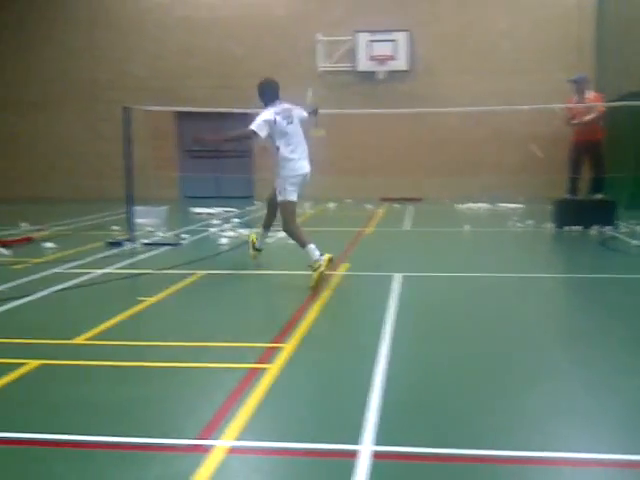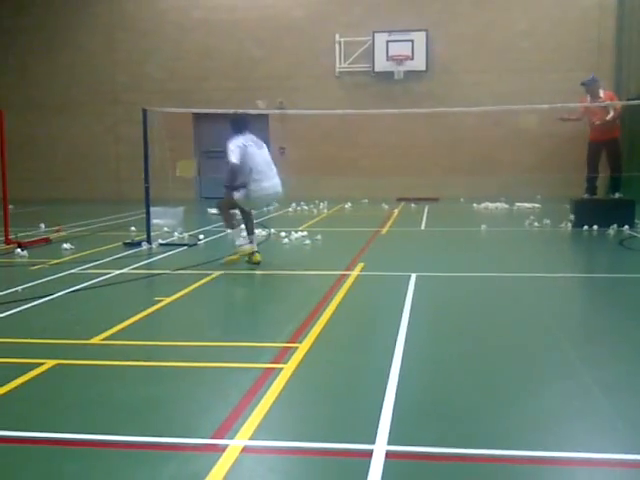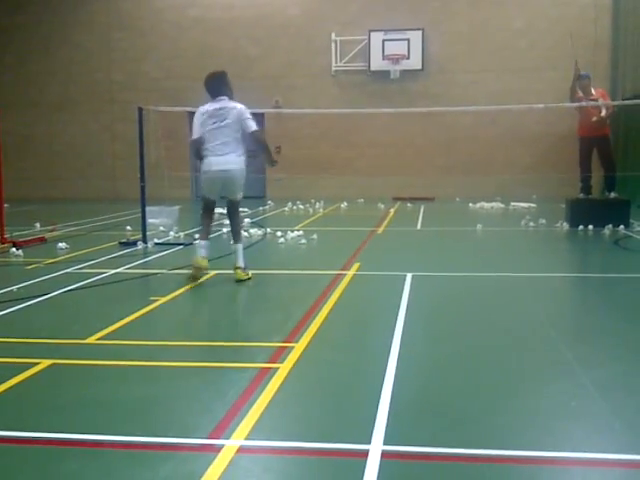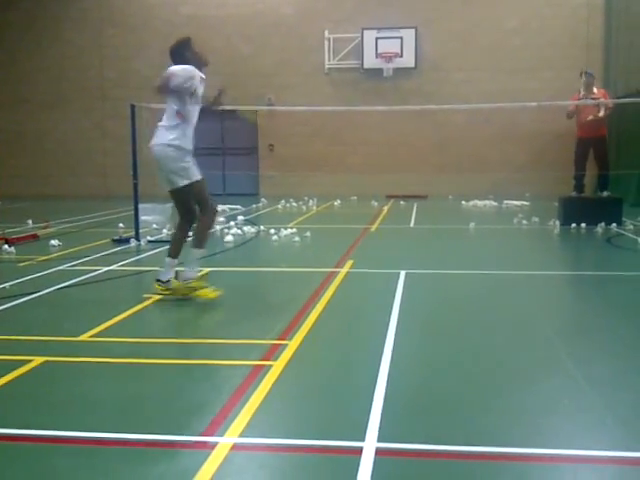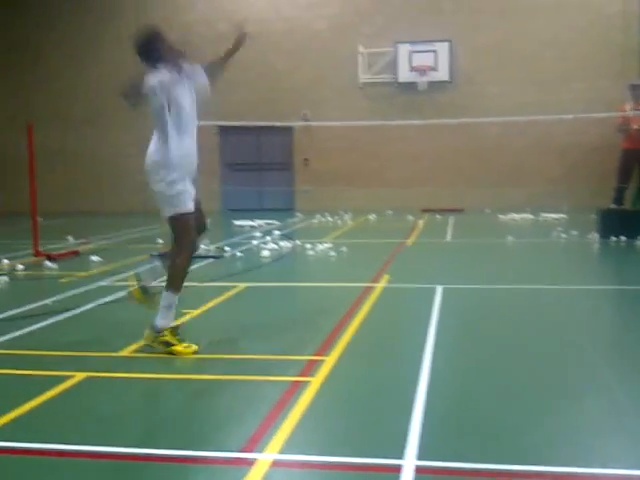
dt=0.4s
person 1, frame 1
left shoulder: (268, 116)
right shoulder: (293, 110)
left elbow: (249, 133)
right elbow: (309, 115)
left wrist: (215, 139)
right wrist: (312, 112)
left hip: (290, 171)
right hip: (301, 168)
left knee: (289, 224)
right knee: (272, 202)
left ankle: (318, 259)
right ankle: (258, 243)
person 1, frame 2
left shoulder: (235, 143)
right shoulder: (259, 142)
left elbow: (234, 169)
left wrist: (228, 189)
right wrist: (240, 184)
left hip: (259, 191)
right hip: (275, 189)
left knee: (223, 205)
right knee: (244, 206)
left ankle: (243, 247)
right ankle: (253, 251)
person 1, frame 3
left shoulder: (202, 113)
right shoulder: (239, 109)
left elbow: (195, 146)
right elbow: (257, 139)
right wrist: (269, 157)
left hip: (211, 169)
right hip: (235, 168)
left knee: (207, 214)
right knee: (234, 216)
left ankle: (201, 257)
right ankle: (240, 266)
person 1, frame 4
left shoulder: (194, 79)
right shoulder: (187, 72)
right elbow: (163, 84)
right wrist: (197, 87)
left hip: (167, 149)
right hip: (173, 147)
left knee: (188, 216)
right knee: (208, 210)
left ankle: (166, 279)
right ankle: (190, 276)
person 1, frame 5
left shoulder: (186, 75)
right shoulder: (162, 78)
left elbow: (211, 71)
right elbow: (131, 96)
left wrist: (234, 47)
left hip: (179, 172)
right hip: (169, 171)
left knee: (197, 226)
right knee: (186, 242)
left ankle: (148, 281)
right ankle: (161, 328)
person 2, frame 1
left shoulder: (596, 97)
right shoulder: (572, 101)
left elbow: (599, 114)
right elbow: (569, 120)
left wrist: (582, 121)
right wrist: (572, 122)
left hip: (594, 138)
right hip: (578, 139)
left knee: (597, 166)
right knee: (574, 166)
left ankle: (597, 192)
right ankle: (571, 193)
person 2, frame 2
left shoulder: (610, 95)
right shoulder: (586, 101)
left elbow: (617, 112)
right elbow: (579, 117)
left wrist: (606, 121)
right wrist: (566, 118)
left hip: (611, 136)
right hip: (595, 137)
left knee: (615, 165)
right knee: (591, 166)
left ankle: (616, 191)
right ankle: (590, 192)
person 2, frame 3
left shoulder: (601, 93)
right shoulder: (578, 97)
left elbow: (610, 109)
right elbow: (572, 97)
left wrist: (603, 118)
right wrist: (575, 77)
left hip: (602, 133)
right hip: (585, 135)
left knee: (608, 163)
right knee: (584, 165)
left ankle: (611, 191)
right ankle: (585, 192)
person 2, frame 4
left shoulder: (602, 93)
right shoulder: (577, 97)
left elbow: (609, 109)
right elbow: (569, 115)
left wrist: (601, 117)
right wrist: (573, 111)
left hip: (599, 134)
right hip: (583, 135)
left knee: (603, 163)
right knee: (579, 164)
left ankle: (603, 190)
right ankle: (578, 190)
person 2, frame 5
right shoulder: (626, 108)
right elbow: (621, 128)
right wrist: (627, 128)
right hip: (629, 146)
right knee: (623, 175)
right ankle: (617, 202)
